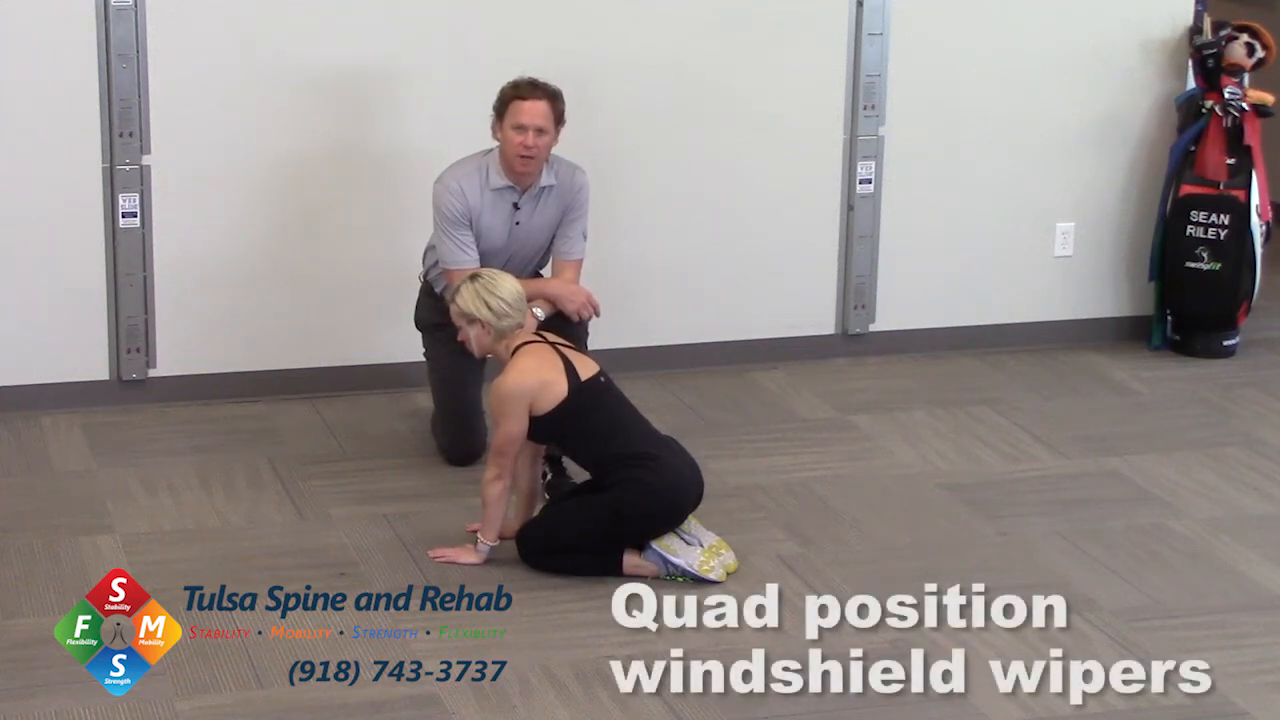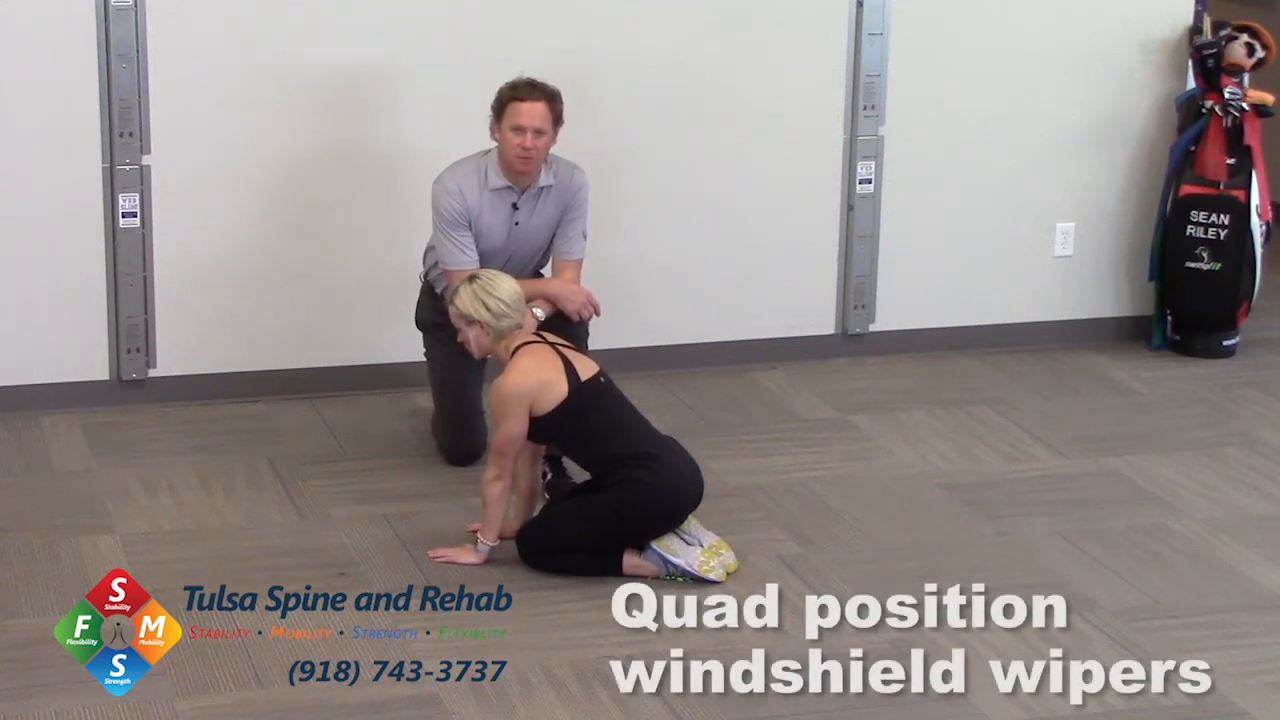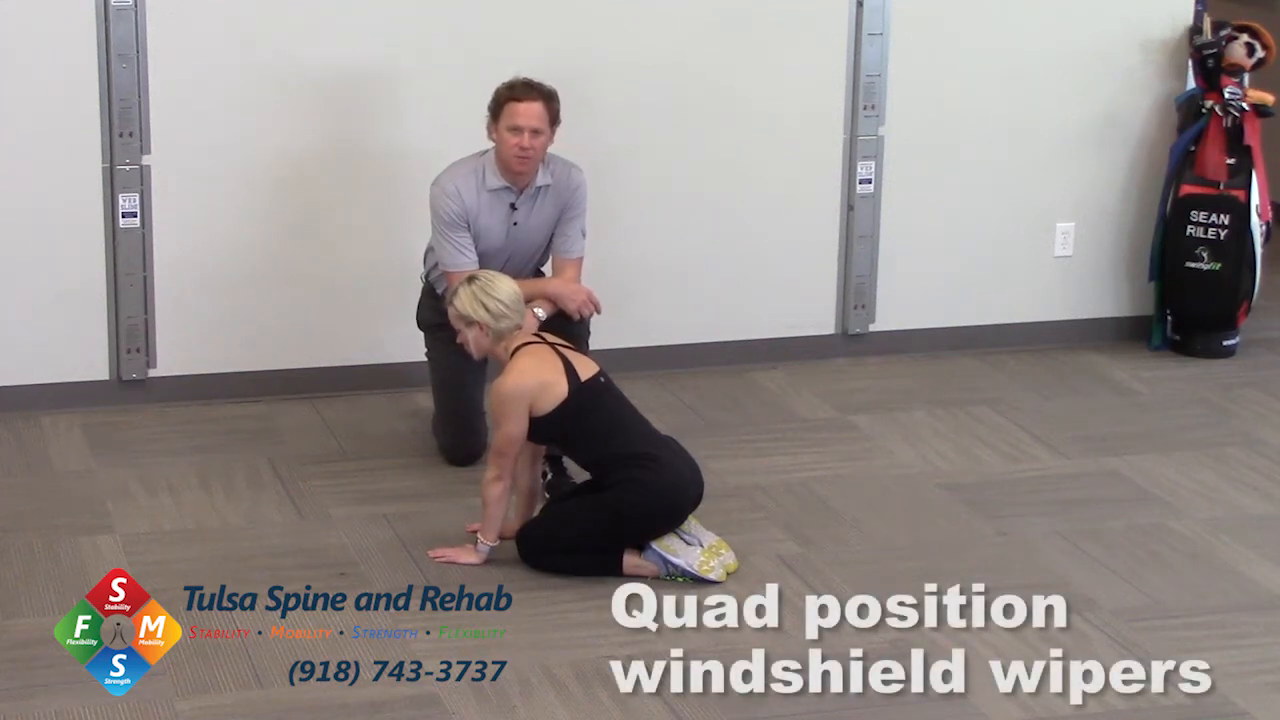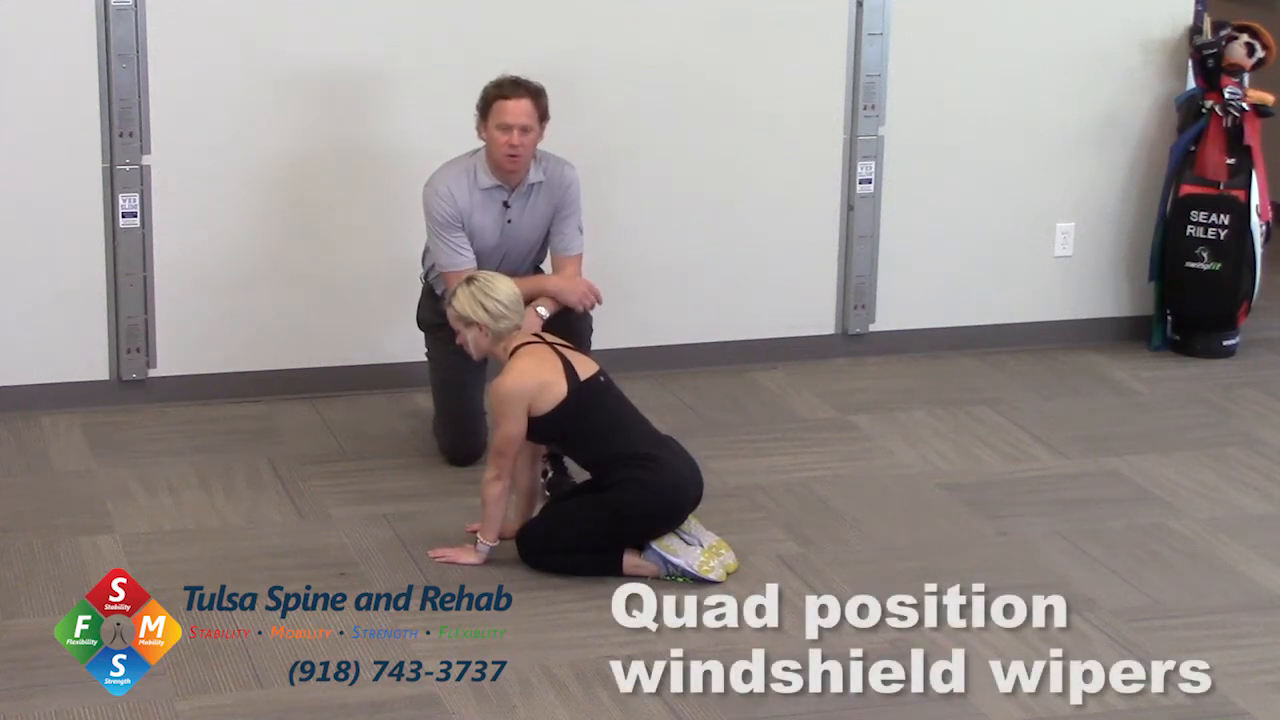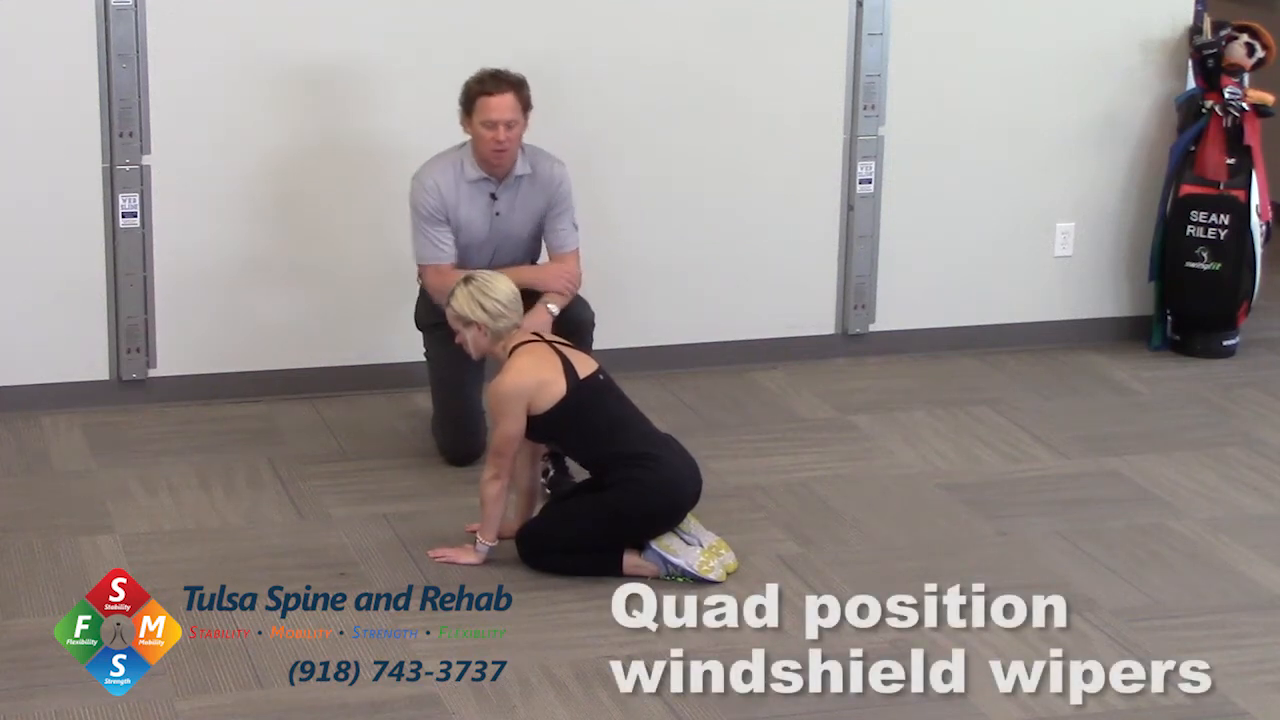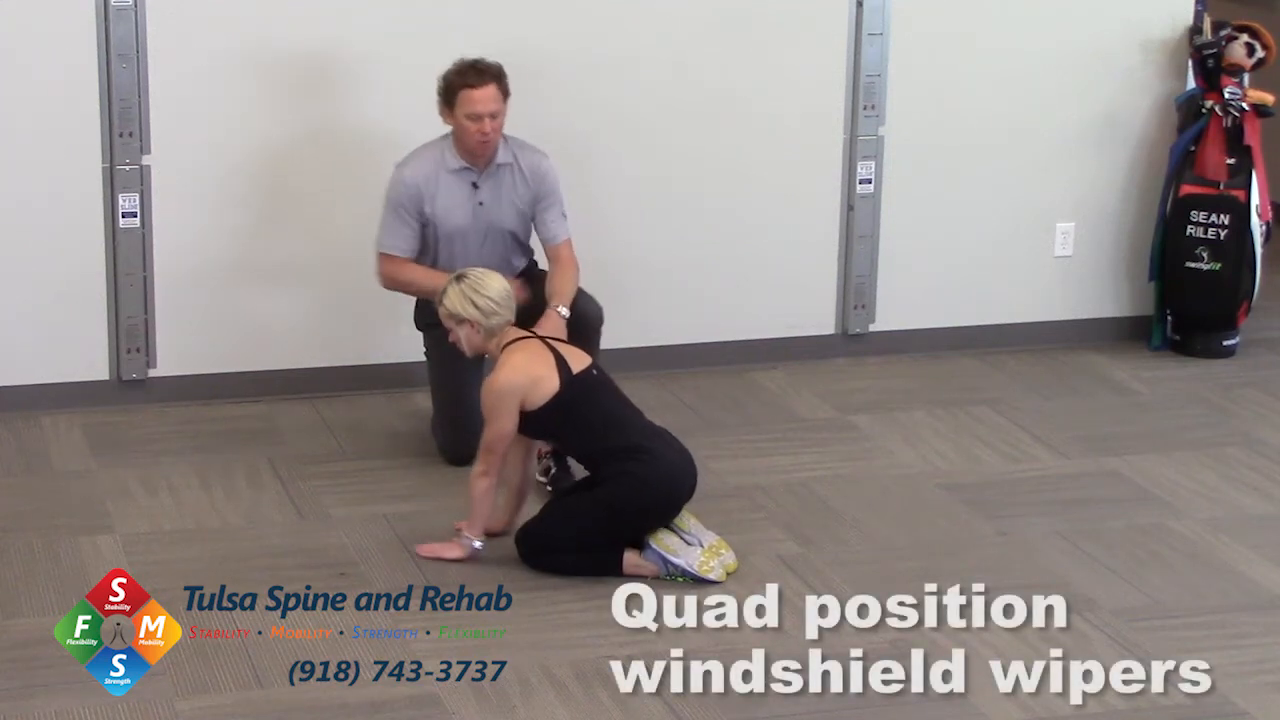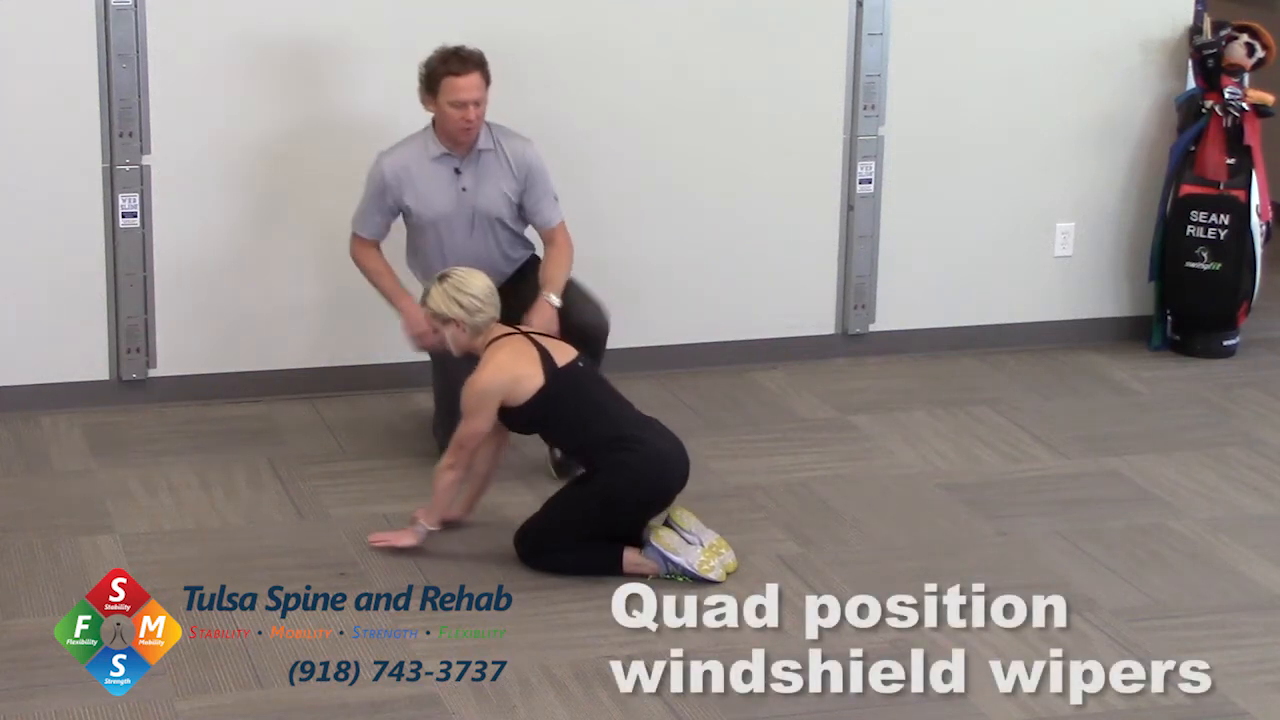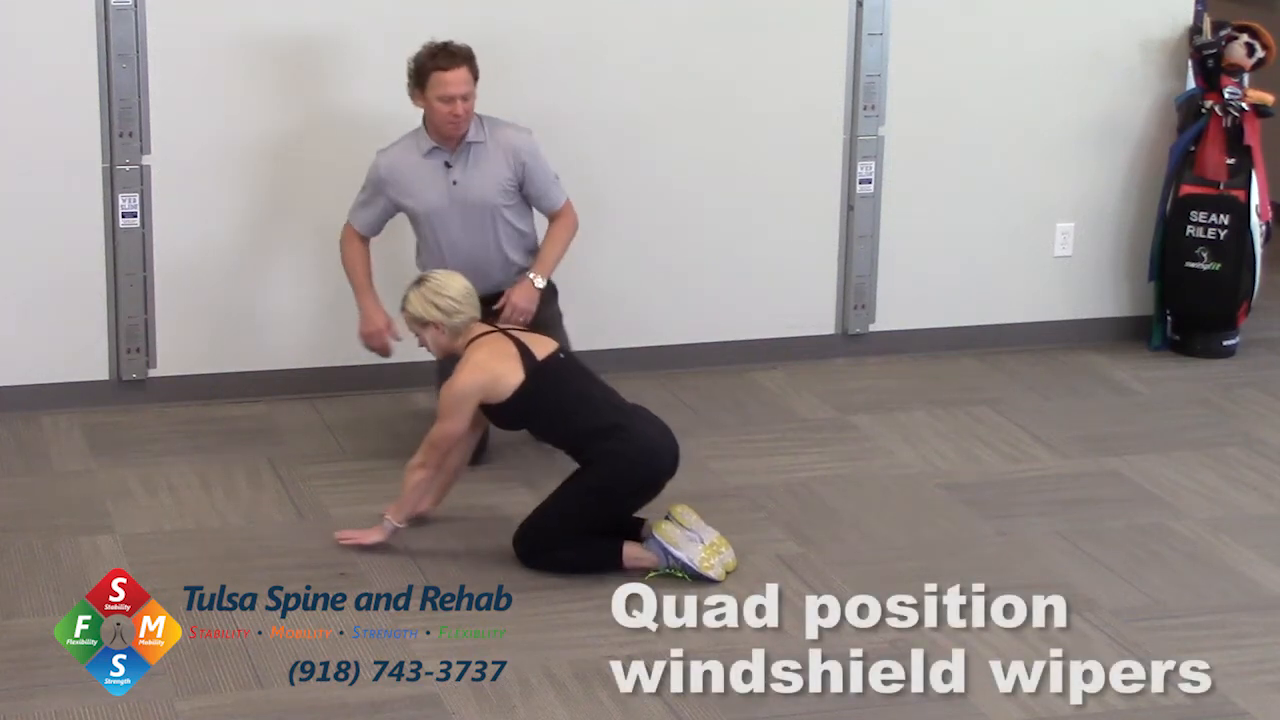
dt=0.2s
person 1, frame 1
left shoulder: (572, 183)
right shoulder: (456, 186)
left elbow: (567, 278)
left wrist: (535, 314)
right wrist: (549, 288)
left hip: (525, 294)
right hip: (452, 303)
left knee: (570, 325)
right knee: (462, 448)
left ankle: (549, 451)
right ankle: (455, 397)
person 1, frame 2
left shoulder: (571, 182)
right shoulder: (455, 186)
left elbow: (567, 277)
left wrist: (534, 315)
right wrist: (547, 288)
left hip: (524, 293)
left knee: (570, 325)
right knee: (462, 448)
left ankle: (550, 451)
right ankle: (455, 396)
person 1, frame 3
left shoulder: (569, 181)
right shoulder: (453, 188)
left elbow: (568, 275)
left wrist: (534, 314)
right wrist: (547, 288)
left hip: (524, 293)
left knee: (572, 324)
right knee: (462, 448)
left ankle: (550, 450)
right ankle: (457, 395)
person 1, frame 4
left shoulder: (561, 178)
right shoulder: (446, 188)
left elbow: (568, 271)
right elbow: (462, 289)
left wrist: (537, 312)
right wrist: (549, 283)
left hip: (524, 292)
left knee: (574, 321)
right knee: (462, 449)
left ankle: (551, 447)
right ankle: (458, 394)
person 1, frame 5
left shoulder: (550, 174)
right shoulder: (433, 181)
left elbow: (566, 267)
right elbow: (441, 284)
left wrist: (546, 308)
right wrist: (527, 273)
left hip: (520, 289)
right hip: (450, 305)
left knee: (576, 318)
right knee: (461, 449)
left ankle: (553, 445)
right ankle: (456, 394)
person 1, frame 6
left shoulder: (534, 166)
right shoulder: (413, 175)
left elbow: (563, 257)
right elbow: (391, 270)
left wrist: (556, 313)
left hip: (515, 286)
left knee: (585, 315)
right knee: (460, 449)
right ankle: (457, 389)
person 1, frame 7
left shoulder: (519, 154)
right shoulder: (395, 168)
left elbow: (557, 239)
right elbow: (362, 246)
left wrist: (549, 300)
right wrist: (407, 307)
left hip: (517, 281)
left knee: (589, 324)
person 1, frame 8
left shoulder: (514, 144)
right shoulder: (391, 165)
left elbow: (565, 217)
right elbow: (354, 237)
left wrist: (533, 282)
right wrist: (370, 308)
left hip: (519, 294)
person 2, frame 1
left shoulder: (513, 382)
right shoulder: (546, 345)
left elbow: (499, 473)
right elbow: (528, 452)
left wrist: (482, 547)
right wrist: (520, 520)
left hip: (654, 489)
right hip: (674, 472)
left knee: (535, 543)
right knee: (557, 513)
left ankle: (661, 559)
right ankle: (666, 529)
person 2, frame 2
left shoulder: (513, 383)
right shoulder: (545, 345)
left elbow: (499, 473)
right elbow: (528, 452)
left wrist: (482, 546)
right wrist: (520, 520)
left hip: (654, 490)
right hip: (674, 472)
left knee: (535, 544)
right knee: (557, 512)
left ankle: (661, 559)
right ankle: (667, 530)
person 2, frame 3
left shoulder: (513, 383)
right shoulder: (545, 346)
left elbow: (499, 474)
right elbow: (528, 452)
left wrist: (482, 546)
right wrist: (521, 520)
left hip: (655, 489)
right hip: (673, 472)
left knee: (535, 543)
right knee: (558, 511)
left ankle: (662, 558)
right ankle: (666, 528)
person 2, frame 4
left shoulder: (512, 383)
right shoulder: (545, 346)
left elbow: (498, 474)
right elbow: (527, 451)
left wrist: (482, 547)
right wrist: (521, 521)
left hip: (654, 489)
right hip: (673, 472)
left knee: (535, 543)
right knee: (558, 510)
left ankle: (661, 559)
right ankle: (666, 527)
person 2, frame 5
left shoulder: (511, 382)
right shoulder: (545, 346)
left elbow: (497, 473)
right elbow: (528, 450)
left wrist: (481, 546)
right wrist: (521, 520)
left hip: (654, 489)
right hip: (673, 470)
left knee: (534, 544)
right knee: (558, 511)
left ankle: (659, 560)
right ankle: (664, 527)
person 2, frame 6
left shoulder: (504, 380)
right shoulder: (540, 343)
left elbow: (487, 470)
right elbow: (519, 447)
left wrist: (468, 540)
right wrist: (505, 517)
left hip: (650, 483)
right hip: (670, 465)
left knee: (534, 543)
right knee: (558, 515)
left ankle: (659, 559)
right ankle: (661, 528)
person 2, frame 7
left shoulder: (488, 378)
right shoulder: (526, 340)
left elbow: (455, 464)
right elbow: (491, 442)
left wrist: (421, 528)
right wrist: (462, 508)
left hip: (641, 472)
right hip: (662, 455)
left knee: (534, 544)
right knee: (558, 520)
left ankle: (658, 558)
right ankle: (661, 530)
person 2, frame 8
left shoulder: (470, 377)
right shoulder: (507, 339)
left elbow: (426, 462)
right elbow: (465, 439)
left wrist: (387, 526)
right wrist: (428, 502)
left hip: (631, 459)
right hip: (652, 442)
left knee: (533, 546)
right knee: (566, 520)
left ankle: (659, 553)
right ankle: (661, 529)
